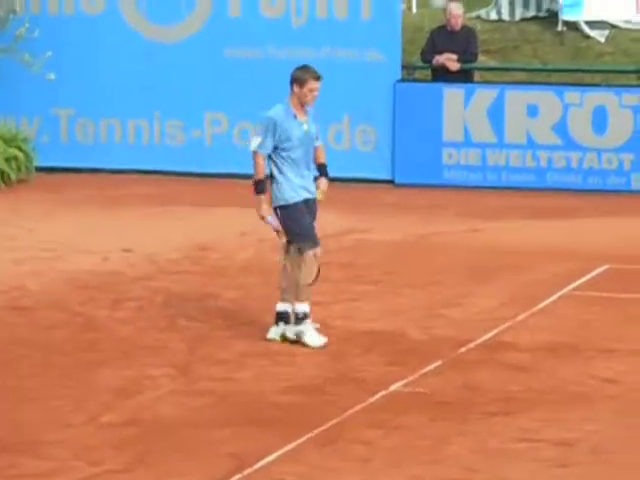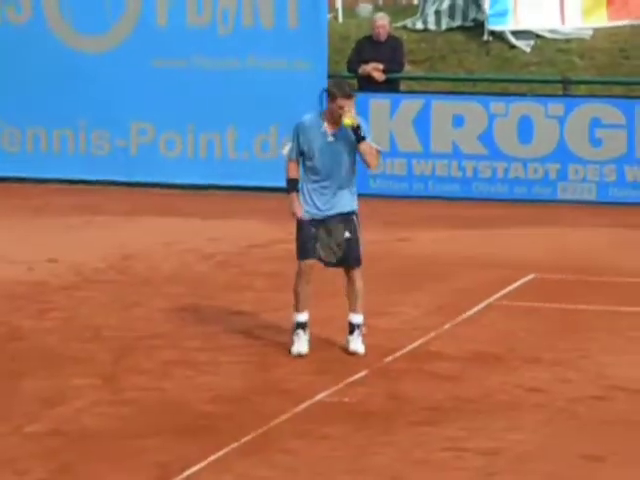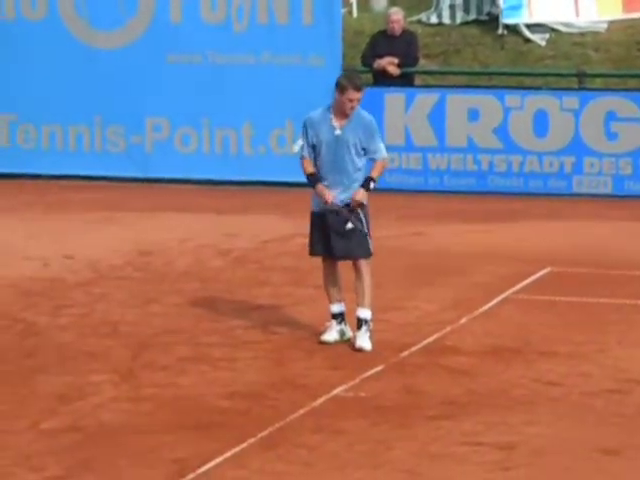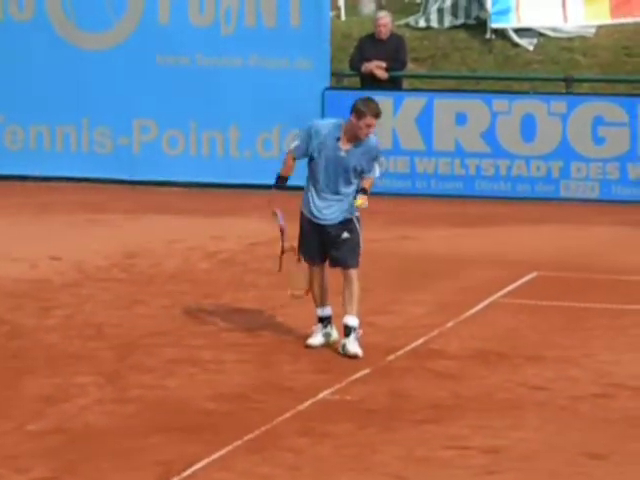
dt=1s
person 1, frame 1
left shoulder: (309, 116)
right shoulder: (275, 118)
right elbow: (259, 157)
left wrist: (322, 175)
right wrist: (261, 199)
left hip: (308, 196)
right hip: (288, 200)
left knee: (295, 258)
right knee: (311, 255)
left ankle: (282, 322)
right ankle: (301, 320)
person 1, frame 2
left shoulder: (354, 127)
right shoulder: (304, 126)
left elbow: (373, 162)
right elbow: (293, 162)
left wrist: (356, 130)
right wrist: (294, 197)
left hip: (344, 209)
right hip: (310, 209)
left knee: (353, 270)
right knee: (304, 267)
left ankle: (355, 331)
right ankle: (300, 329)
person 1, frame 3
left shoulder: (366, 122)
right shoulder: (313, 121)
left elbow: (381, 159)
right elbow: (306, 159)
left wrist: (366, 187)
right wrist: (319, 187)
left hip: (354, 204)
right hip: (323, 205)
left knee: (361, 262)
right knee: (328, 262)
left ankle: (364, 326)
right ankle: (339, 322)
person 1, frame 4
left shoulder: (371, 146)
right shoulder: (318, 130)
right elbow: (292, 156)
left wrist: (363, 194)
right wrist: (278, 188)
left hip: (345, 215)
right hip: (313, 212)
left knee: (350, 271)
right knee: (315, 267)
left ankle: (351, 334)
right ankle: (325, 325)
